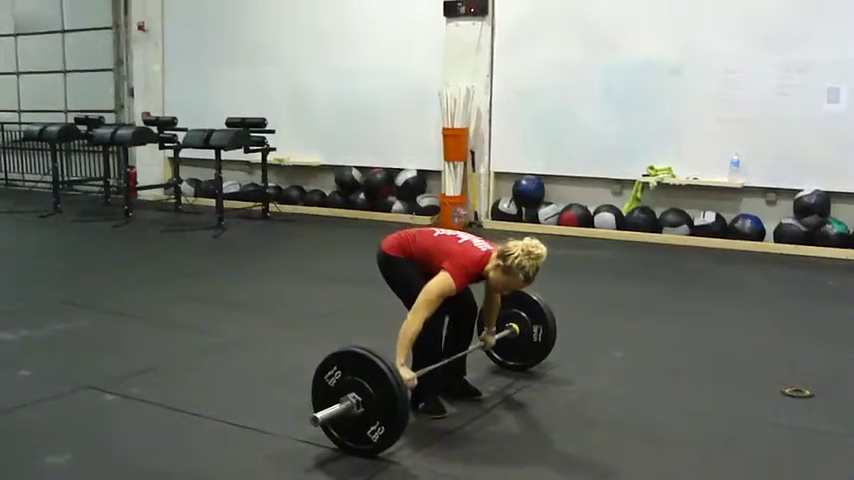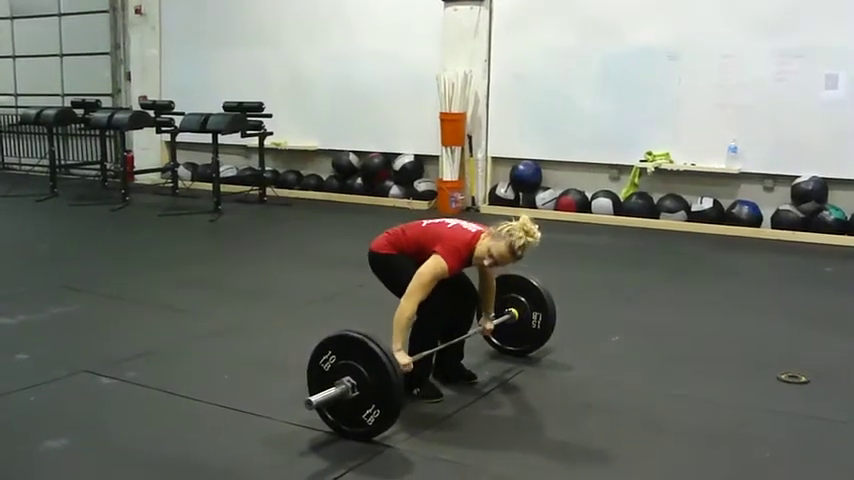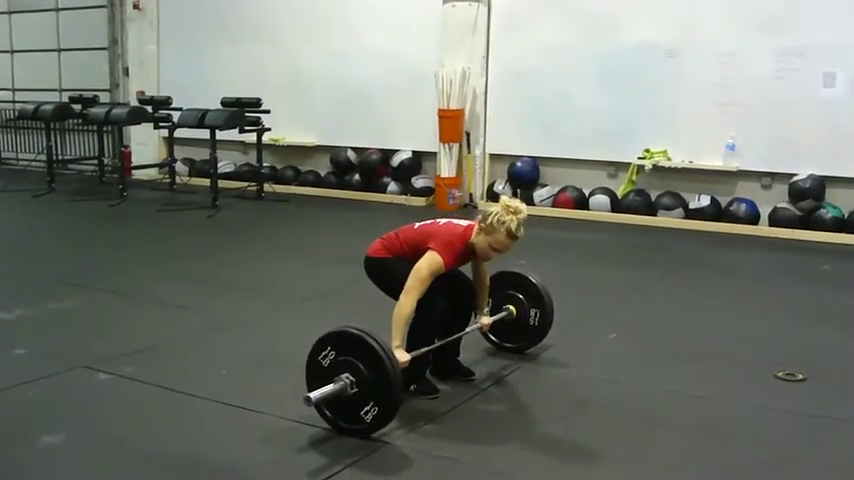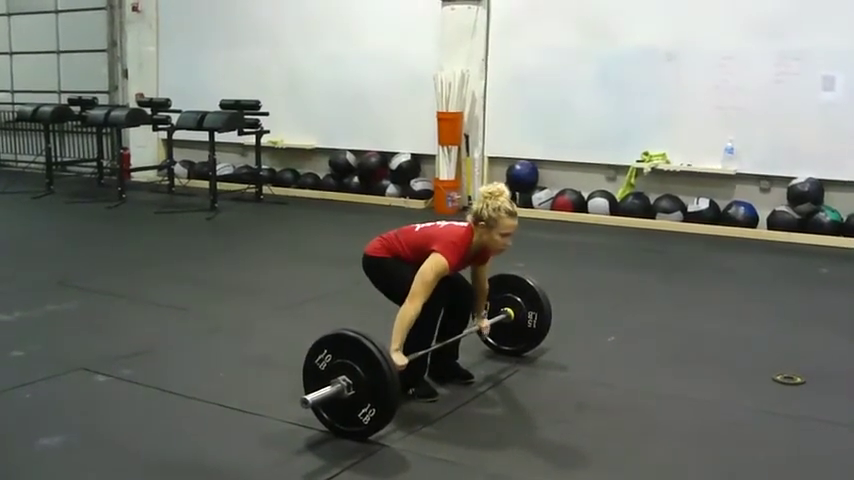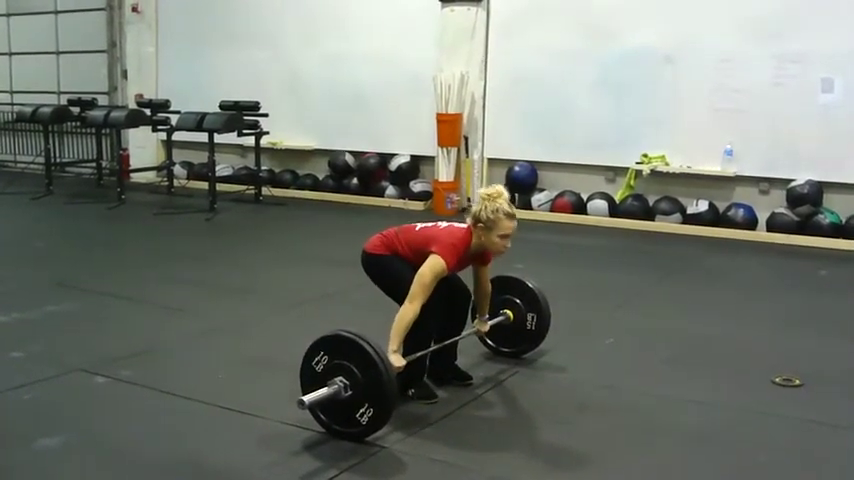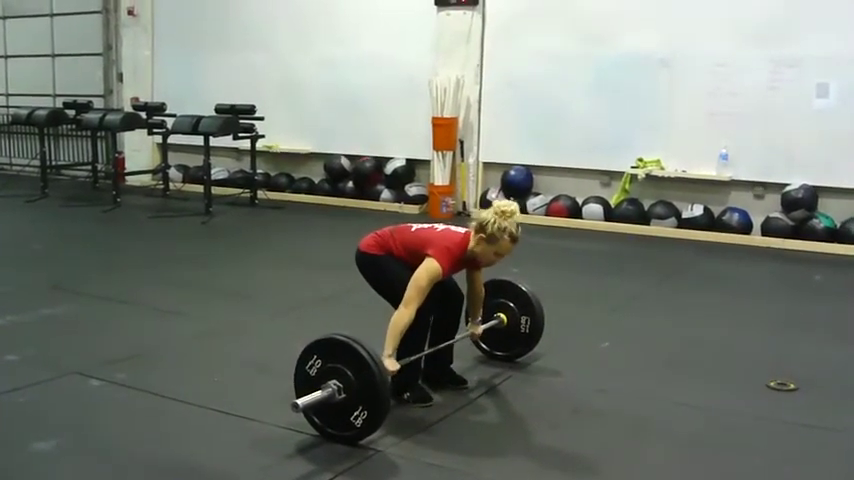
dt=0.7s
person 1, frame 1
left shoulder: (496, 259)
right shoulder: (463, 267)
left elbow: (492, 297)
right elbow: (416, 316)
left wrist: (490, 331)
right wrist: (401, 366)
left hip: (423, 254)
right hip: (396, 255)
left knee: (466, 309)
right knee: (433, 316)
left ankle: (451, 381)
right ankle: (422, 395)
person 1, frame 2
left shoulder: (490, 243)
right shoulder: (455, 249)
left elbow: (487, 283)
right elbow: (409, 300)
left wrist: (488, 317)
right wrist: (398, 351)
left hip: (416, 254)
right hip: (386, 254)
left knee: (467, 297)
right knee: (436, 305)
left ankle: (448, 366)
right ankle: (414, 379)
person 1, frame 3
left shoulder: (479, 238)
right shoulder: (450, 244)
left elbow: (481, 281)
right elbow: (408, 297)
left wrist: (482, 312)
right wrist: (397, 348)
left hip: (413, 258)
right hip: (382, 259)
left knee: (465, 295)
right knee: (435, 303)
left ankle: (445, 362)
right ankle: (411, 375)
person 1, frame 4
left shoulder: (480, 243)
right shoulder: (451, 246)
left elbow: (480, 285)
right elbow: (413, 302)
left wrist: (480, 316)
right wrist: (395, 351)
left hip: (412, 258)
right hip: (381, 258)
left knee: (463, 296)
right knee: (430, 303)
left ankle: (443, 365)
right ankle: (409, 378)
person 1, frame 5
left shoulder: (481, 245)
right shoulder: (451, 247)
left elbow: (483, 287)
right elbow: (412, 303)
left wrist: (482, 318)
right wrist: (393, 352)
left hip: (410, 256)
right hip: (380, 254)
left knee: (460, 296)
right knee: (429, 304)
left ankle: (442, 366)
right ankle: (409, 380)
person 1, frame 6
left shoulder: (475, 248)
right shoulder: (447, 251)
left elbow: (476, 290)
right elbow: (407, 307)
left wrist: (475, 322)
right wrist: (388, 356)
left hip: (404, 254)
right hip: (374, 254)
left knee: (453, 298)
right knee: (422, 307)
left ankle: (437, 370)
right ankle: (404, 384)
